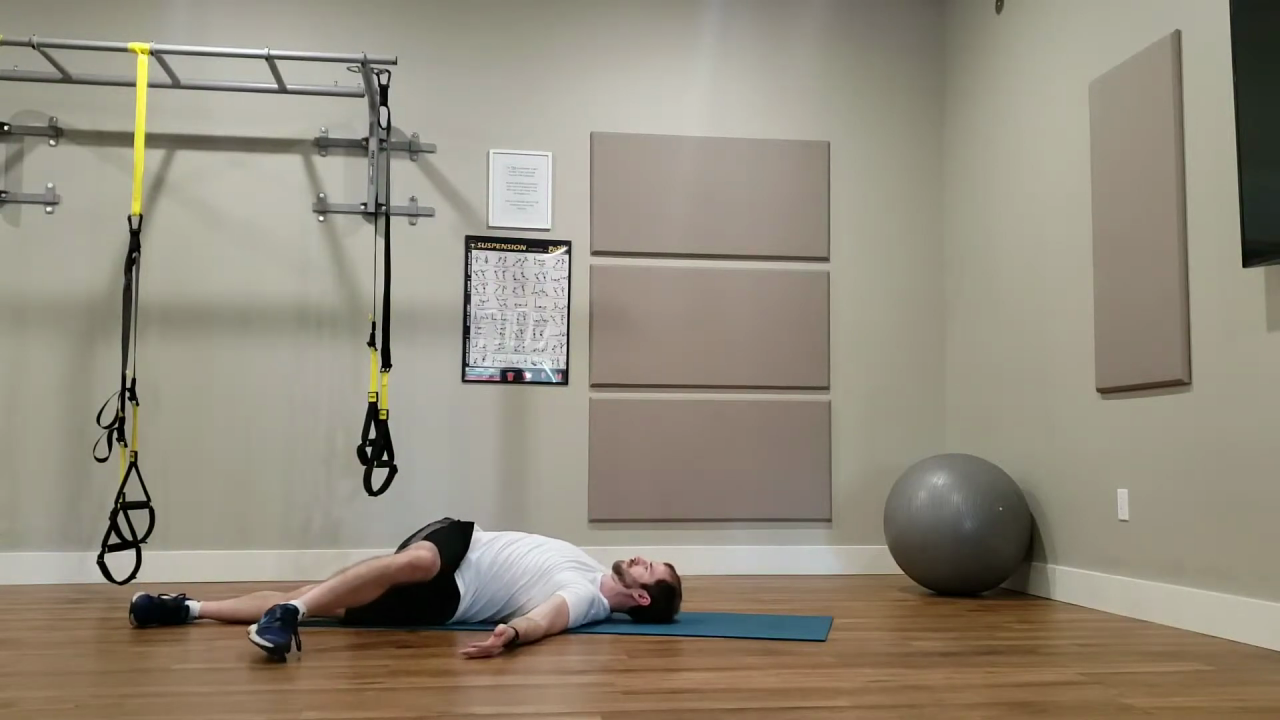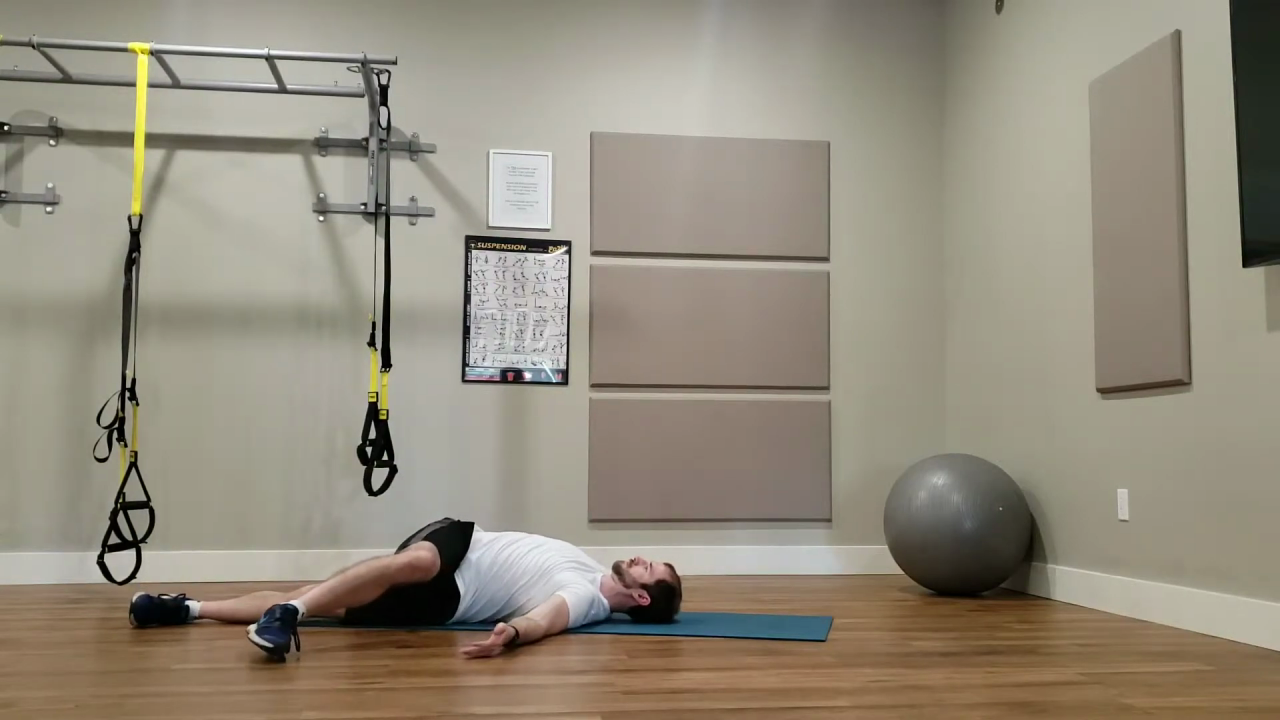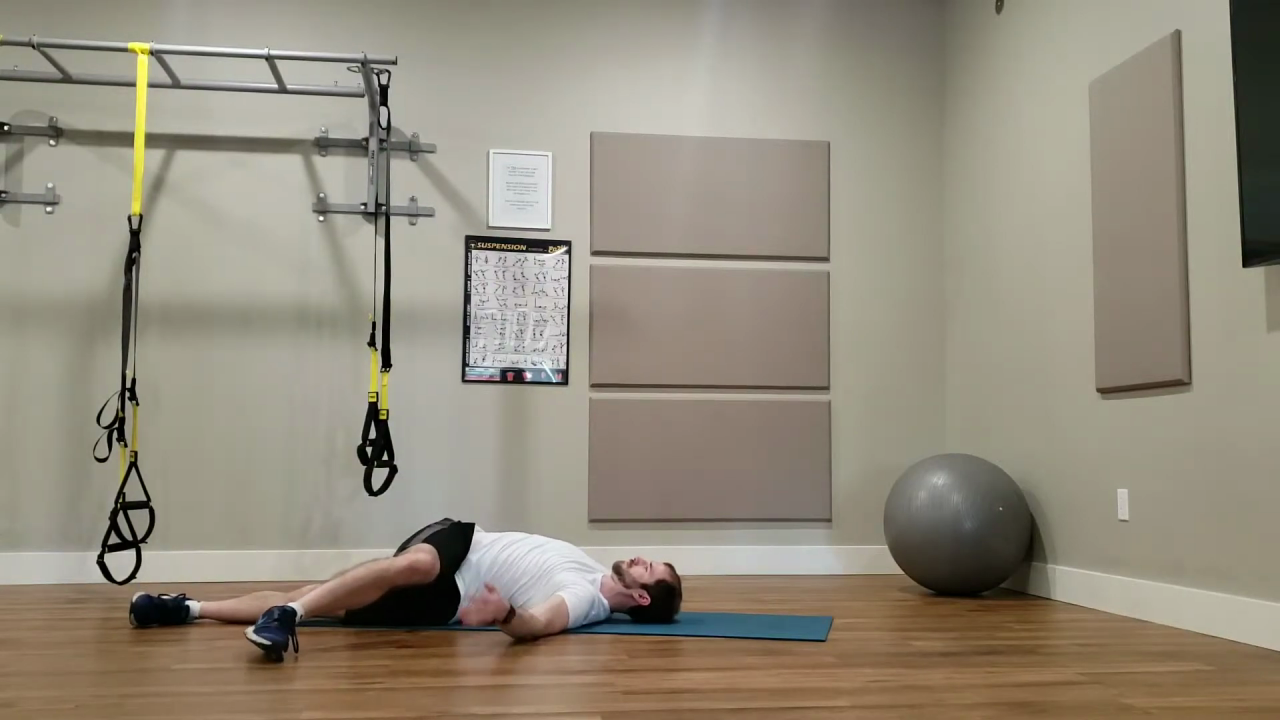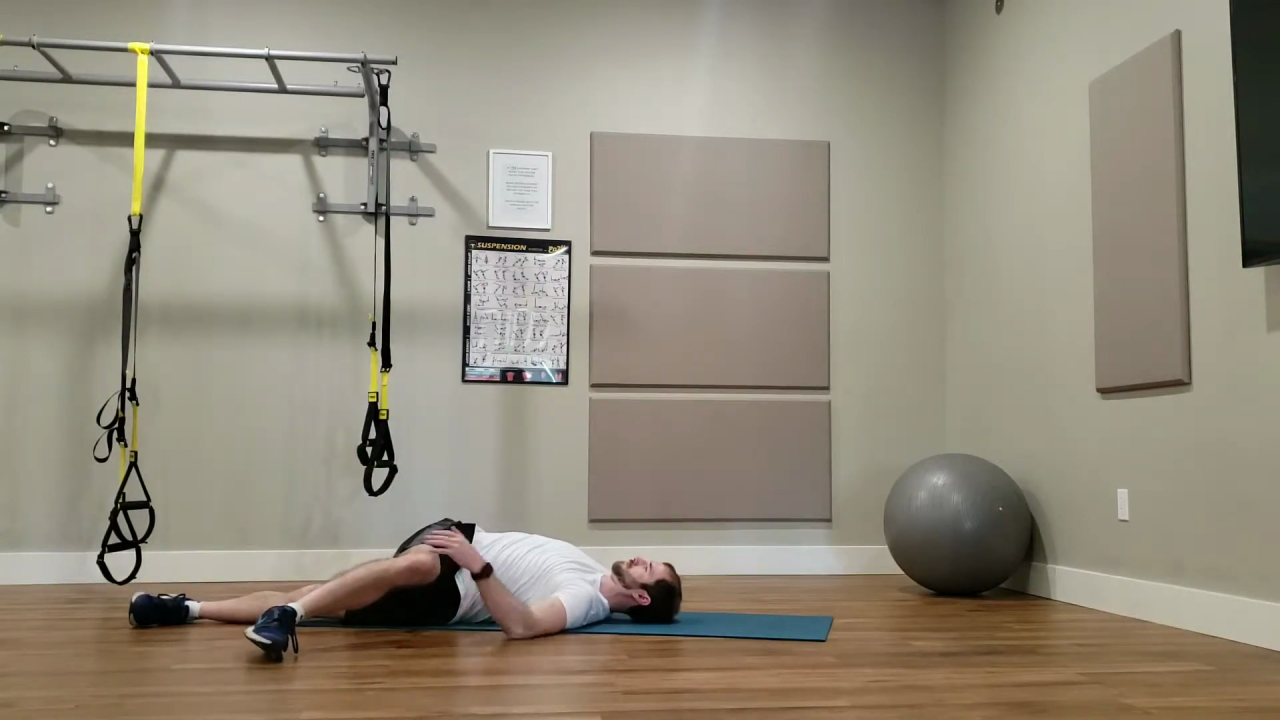
dt=0.2s
person 1, frame 1
left shoulder: (586, 600)
right shoulder: (594, 568)
left elbow: (541, 619)
left wrist: (509, 637)
left hip: (445, 599)
right knee: (414, 559)
left ankle: (220, 609)
person 1, frame 2
left shoulder: (586, 600)
right shoulder: (594, 569)
left elbow: (542, 619)
left wrist: (509, 634)
left hip: (444, 598)
right knee: (414, 559)
left ankle: (240, 610)
person 1, frame 3
left shoulder: (587, 602)
right shoulder: (594, 569)
left elbow: (539, 621)
left wrist: (506, 613)
left hip: (444, 598)
right knee: (413, 563)
left ankle: (189, 609)
person 1, frame 4
left shoulder: (587, 603)
right shoulder: (595, 568)
left elbow: (519, 622)
left wrist: (481, 568)
left hip: (443, 602)
left ankle: (239, 610)
